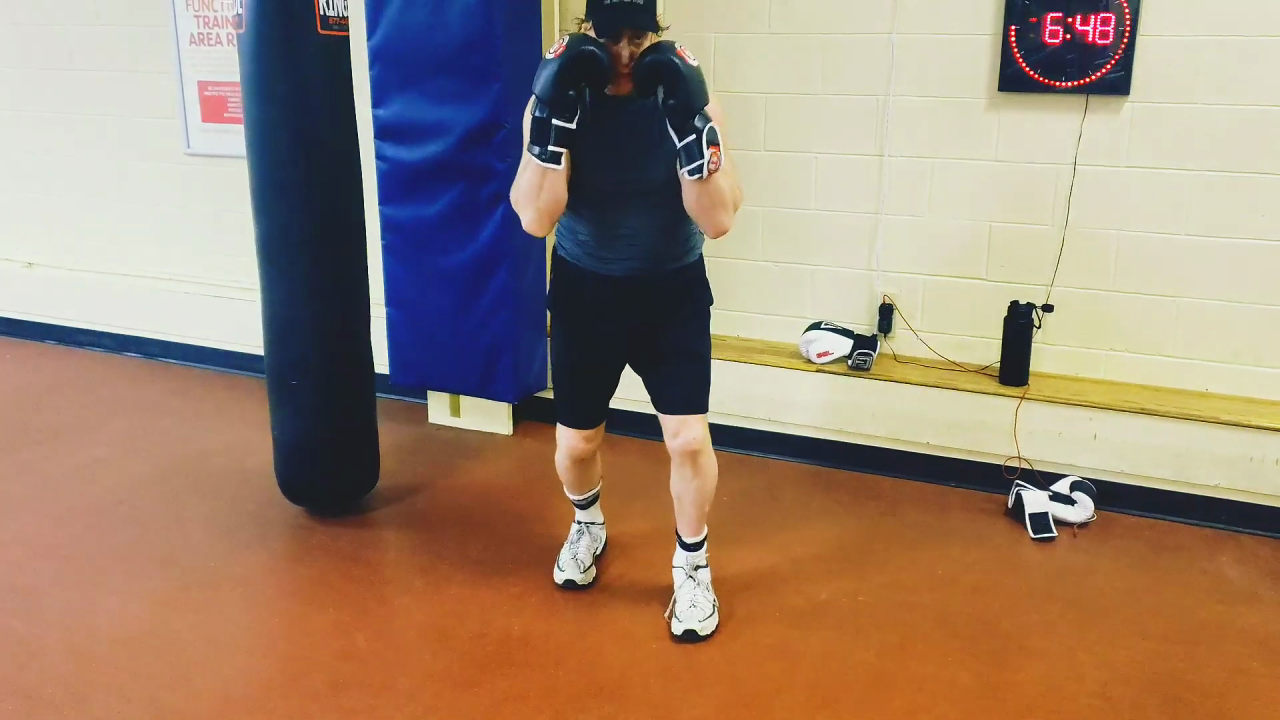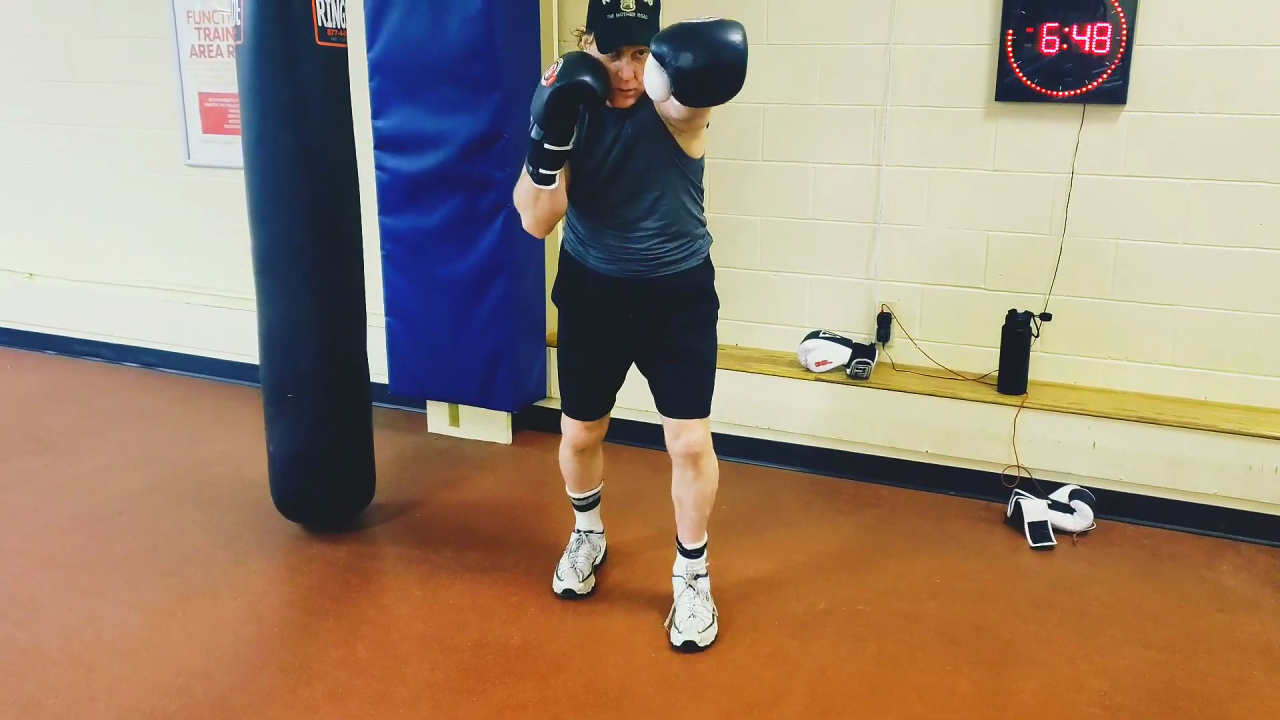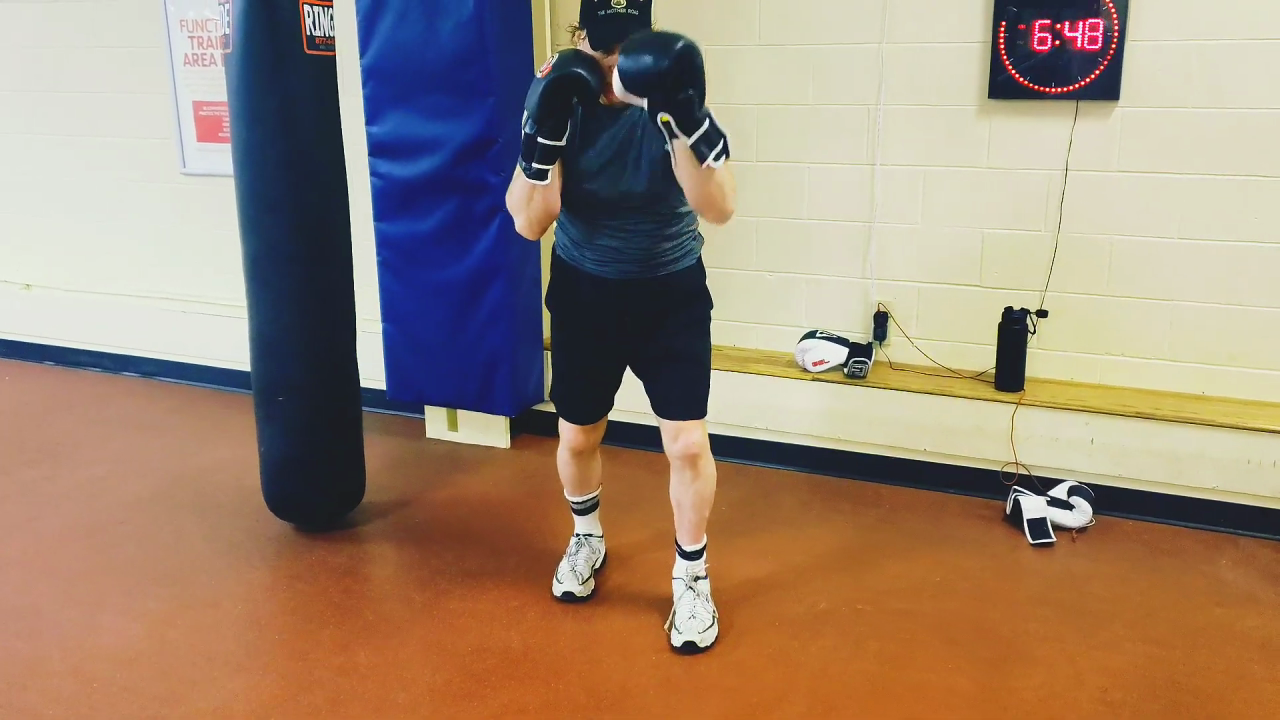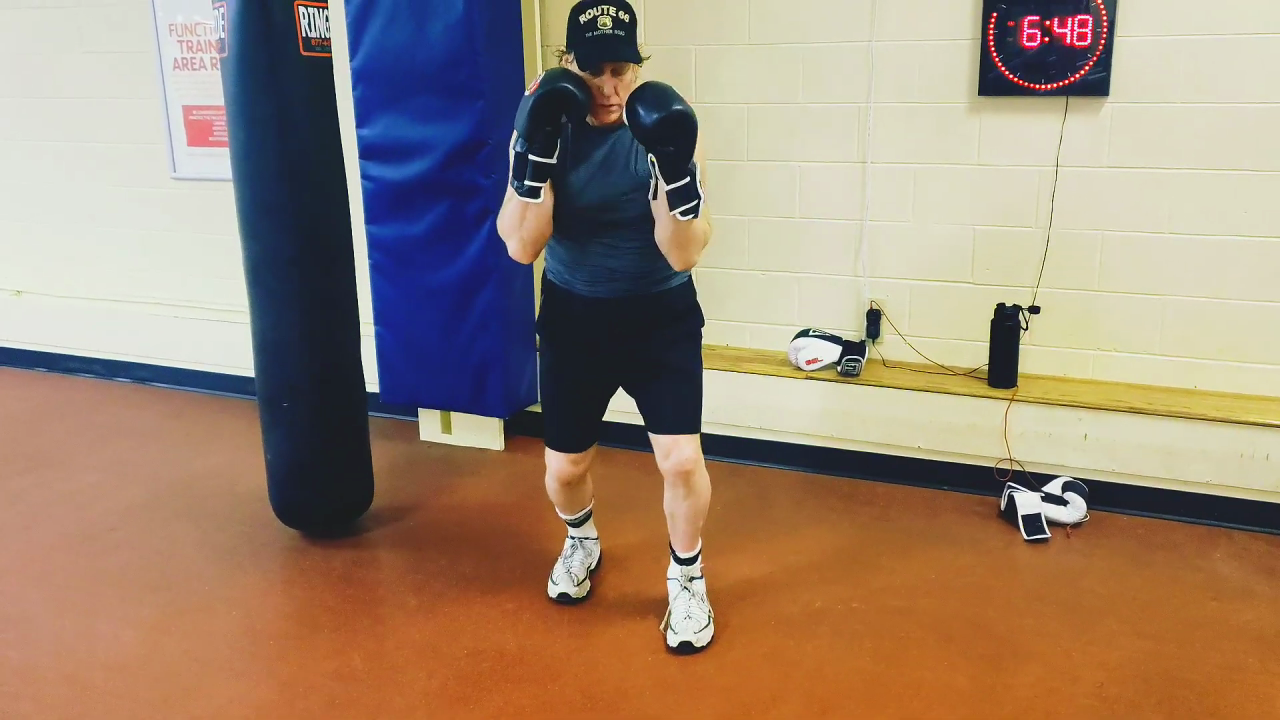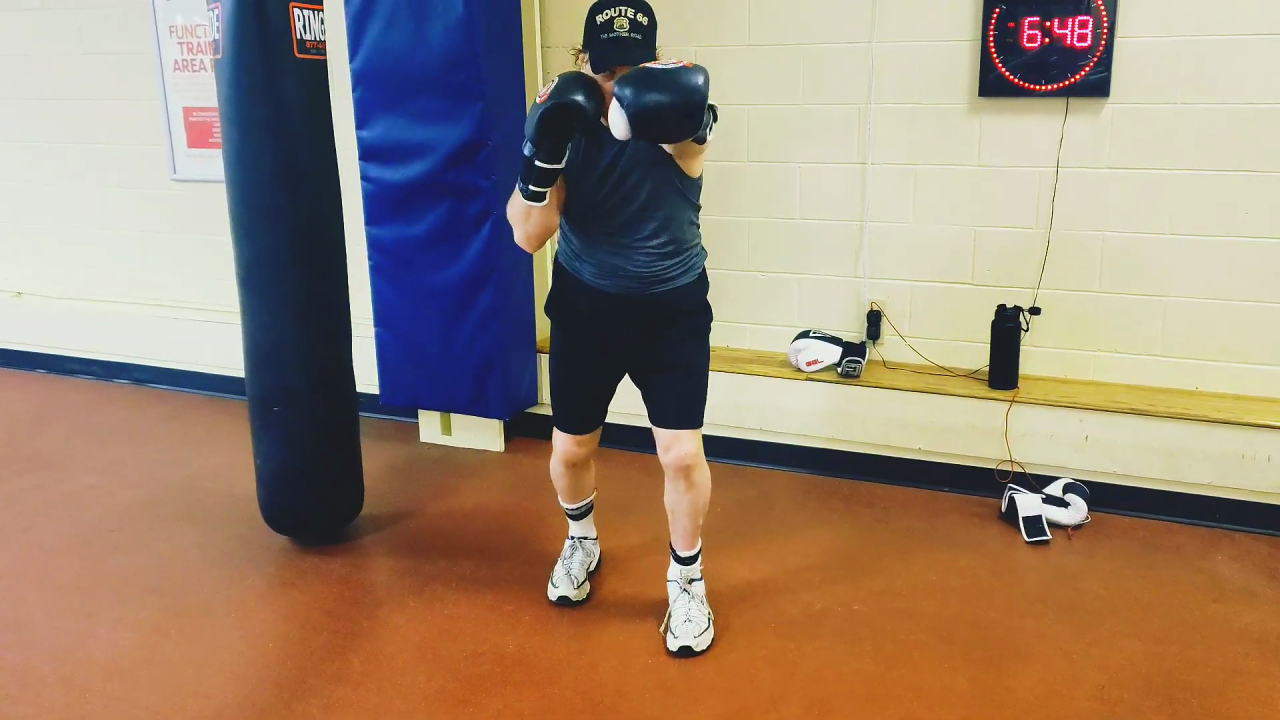
dt=1s
person 1, frame 1
left shoulder: (686, 101)
right shoulder: (558, 98)
left elbow: (717, 221)
right elbow: (536, 219)
left wrist: (691, 122)
right wrist: (553, 116)
left hip: (672, 292)
right hip: (585, 293)
left knee: (689, 440)
right knee: (576, 443)
left ankle: (691, 566)
right ankle: (588, 525)
person 1, frame 2
left shoulder: (671, 101)
right shoulder: (571, 103)
left elbow: (690, 88)
right elbow: (536, 221)
left wrist: (692, 69)
right wrist: (549, 134)
left hip: (678, 294)
right hip: (592, 291)
left knee: (690, 443)
right knee: (579, 433)
left ankle: (691, 575)
right ankle: (588, 534)
person 1, frame 3
left shoulder: (671, 103)
right shoulder: (561, 106)
left elbow: (719, 209)
right elbow: (530, 222)
left wrist: (689, 115)
right wrist: (543, 131)
left hip: (671, 297)
right hip: (585, 295)
left knee: (687, 444)
right knee: (576, 437)
left ankle: (691, 576)
right ankle: (587, 537)
person 1, frame 4
left shoulder: (661, 130)
right shoulder: (546, 127)
left elbow: (684, 256)
right elbow: (521, 246)
left wrist: (678, 167)
right wrist: (535, 150)
left hip: (661, 318)
right hip: (575, 319)
left knee: (682, 463)
right knee: (565, 468)
left ankle: (686, 579)
right ankle: (581, 542)
person 1, frame 5
left shoulder: (668, 121)
right shoulder: (567, 121)
left elbow: (686, 116)
right elbow: (527, 235)
left wrist: (676, 104)
right wrist: (541, 152)
left hip: (672, 309)
right hip: (585, 306)
left knee: (682, 454)
right knee: (570, 448)
left ankle: (686, 579)
right ankle: (581, 540)
